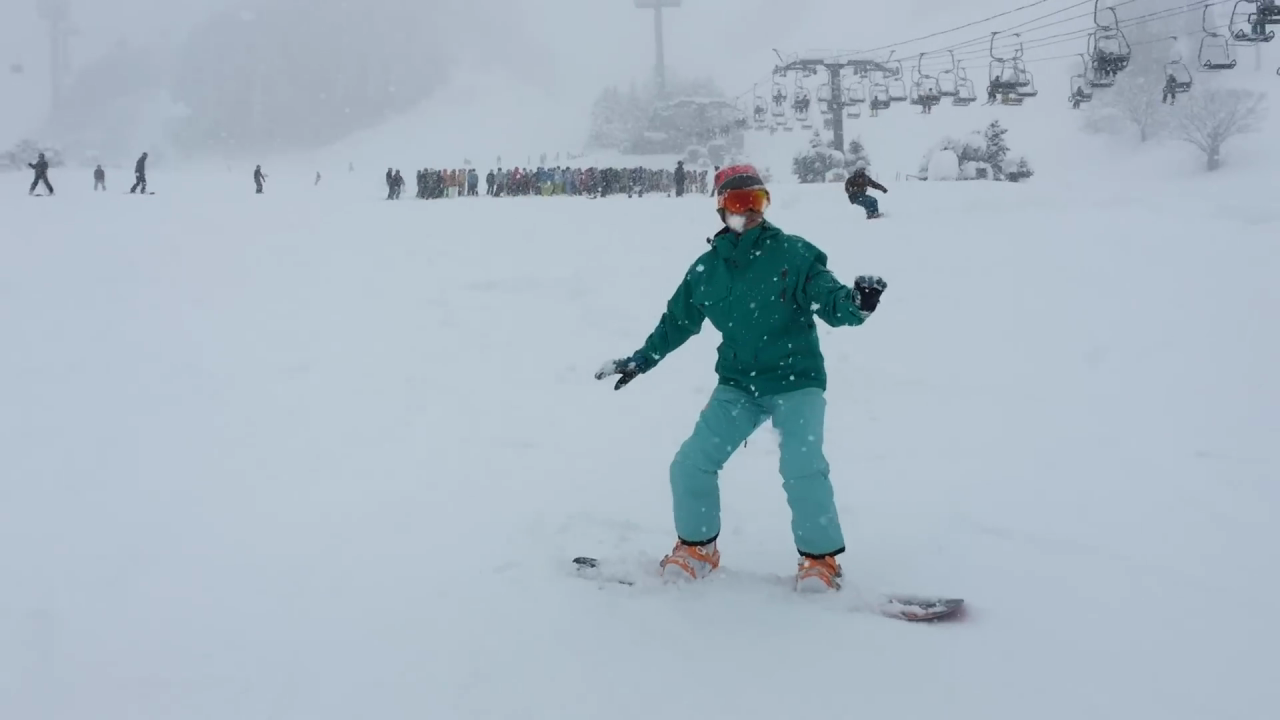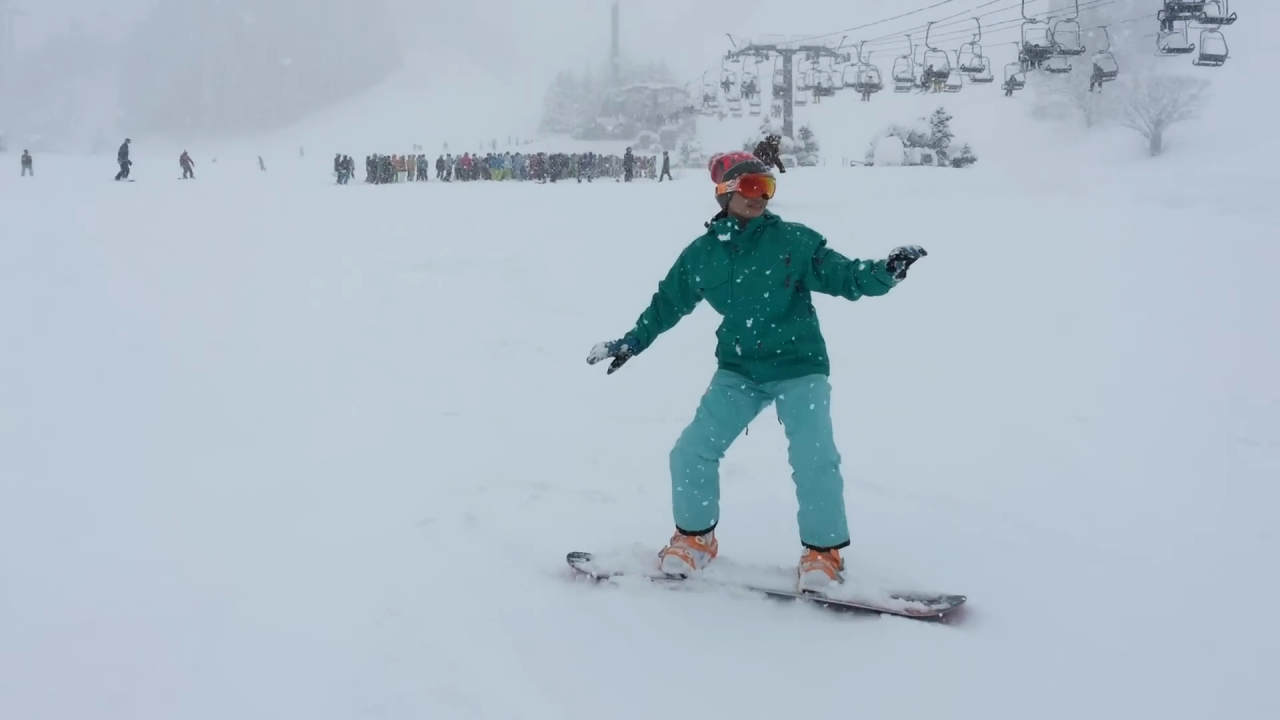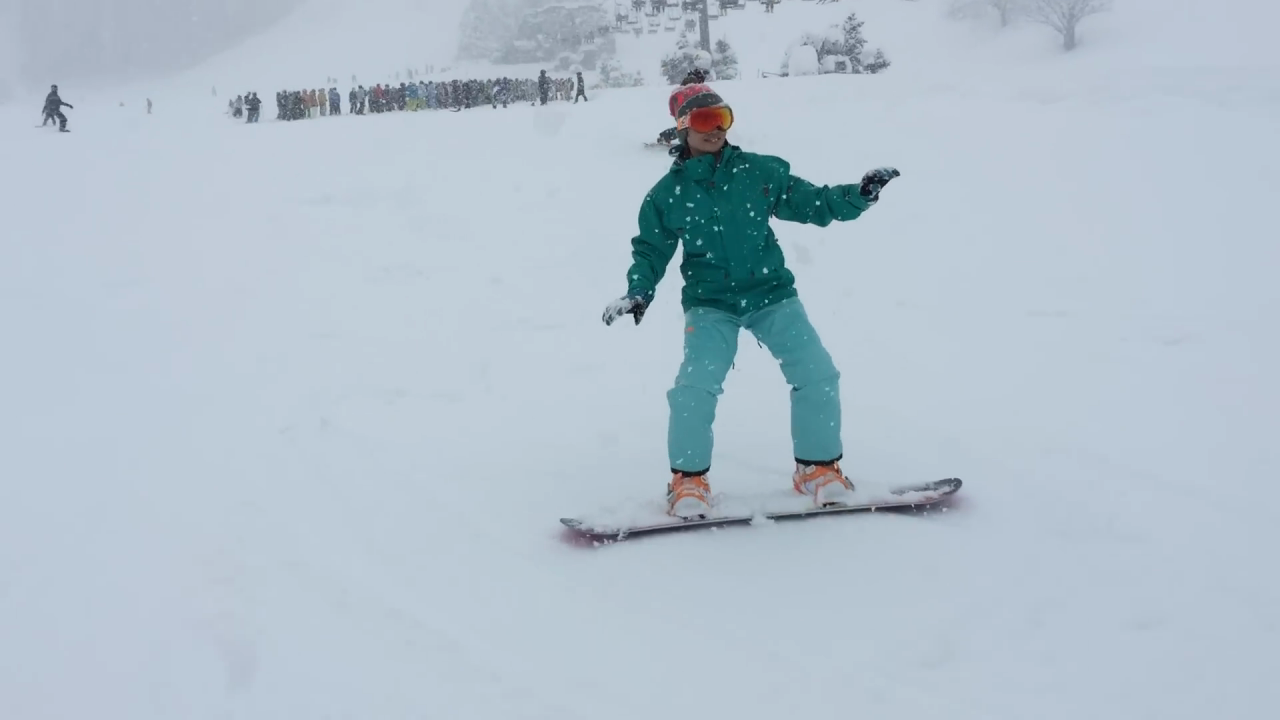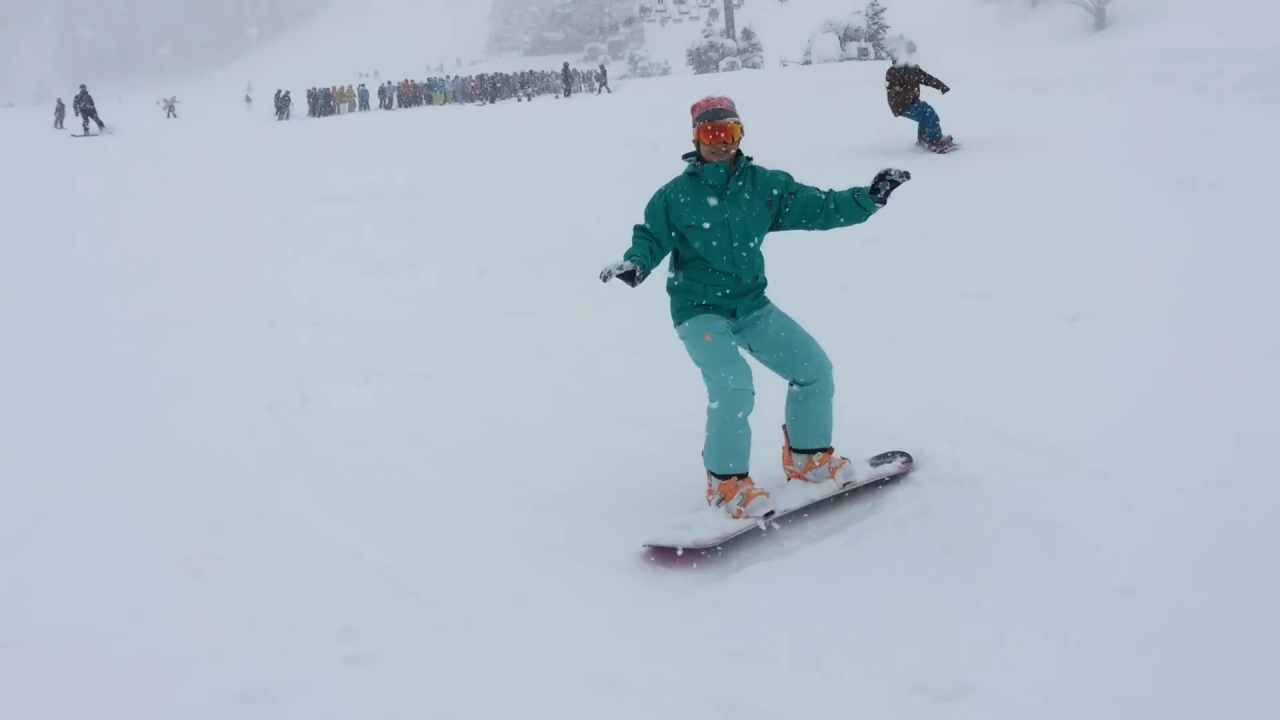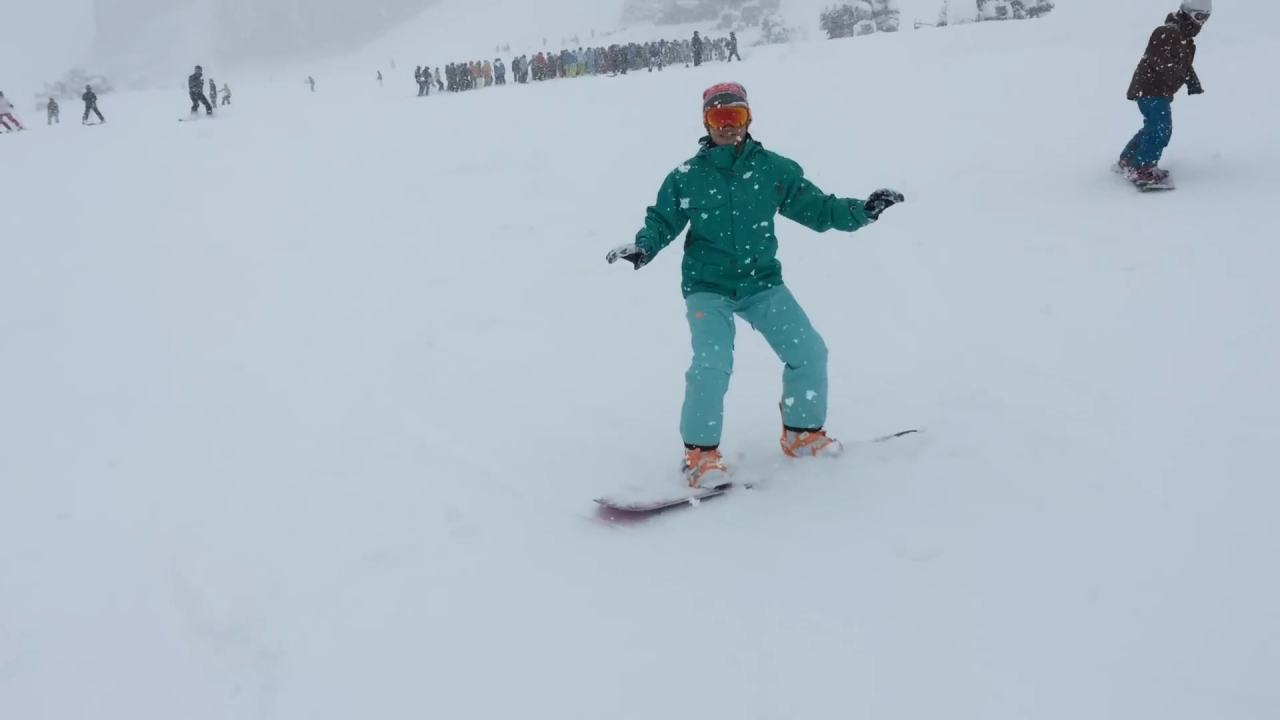
dt=1s
person 1, frame 1
left shoulder: (793, 255)
right shoulder: (706, 268)
left elbow: (831, 301)
right elbow: (678, 320)
left wrist: (858, 301)
right wrist: (641, 359)
left hip: (797, 381)
right hip: (738, 384)
left knee: (803, 467)
right knee: (691, 464)
left ankle: (820, 561)
right ankle: (697, 548)
person 1, frame 2
left shoulder: (795, 241)
right shoulder: (700, 255)
left elbow: (844, 277)
right elbow: (668, 303)
left wrist: (887, 272)
right wrist: (633, 342)
left hip: (800, 368)
right hip: (738, 371)
left knee: (814, 459)
right knee: (692, 452)
left ankle: (822, 552)
right ankle: (695, 538)
person 1, frame 3
left shoulder: (761, 171)
right shoulder: (666, 194)
left elbow: (812, 204)
right elbow: (650, 251)
left wrist: (859, 195)
right wrist: (639, 292)
left hip: (772, 293)
right hip: (709, 303)
left knee: (817, 373)
right knee: (694, 386)
left ankle: (818, 468)
right ankle: (688, 479)
person 1, frame 4
left shoulder: (765, 184)
right shoulder: (674, 195)
left elbow: (819, 207)
right elbow: (651, 238)
left wrist: (870, 198)
right wrist: (636, 264)
left hip: (753, 305)
right hip: (699, 310)
left knee: (814, 368)
right knee: (732, 385)
left ankle: (807, 457)
right ankle: (727, 482)
person 1, frame 5
left shoulder: (774, 169)
right shoulder: (686, 177)
left elbow: (817, 209)
right elbow: (662, 221)
left wrist: (863, 212)
right wrist: (643, 247)
left hip: (762, 283)
right hip: (707, 288)
left knee: (808, 351)
right knee: (711, 363)
left ankle: (803, 434)
